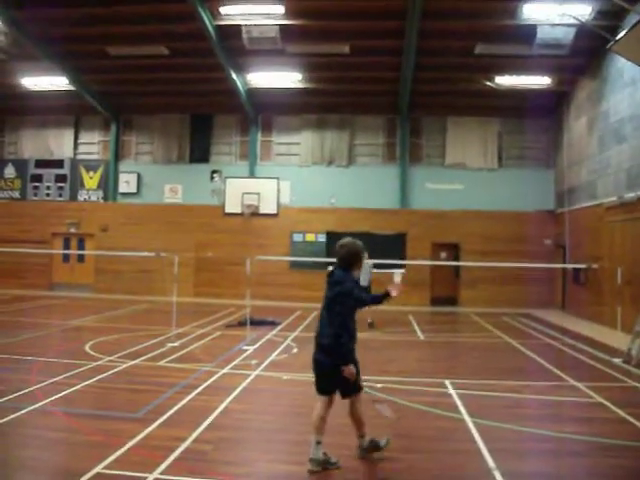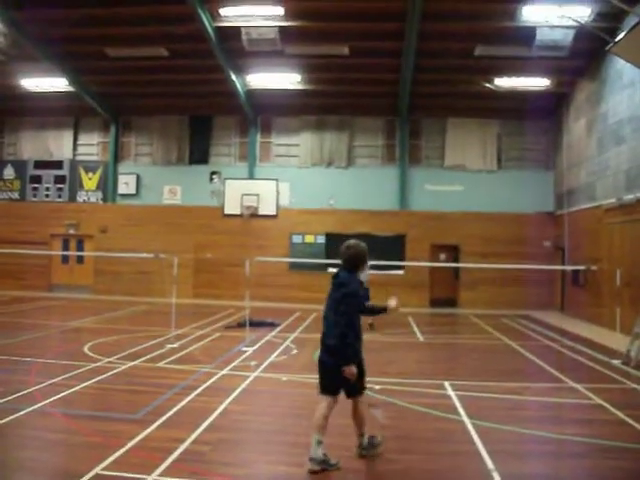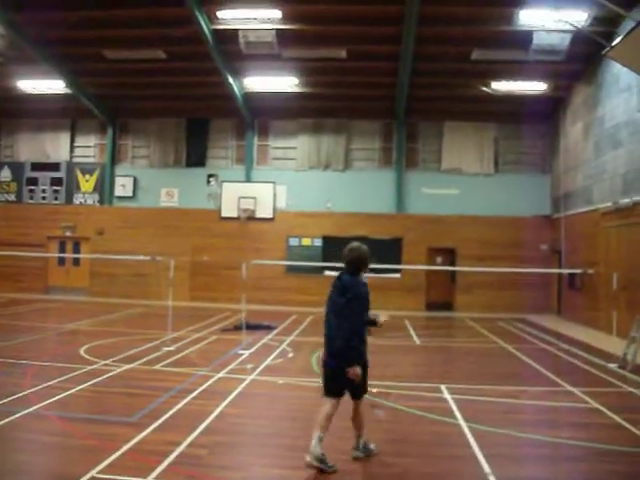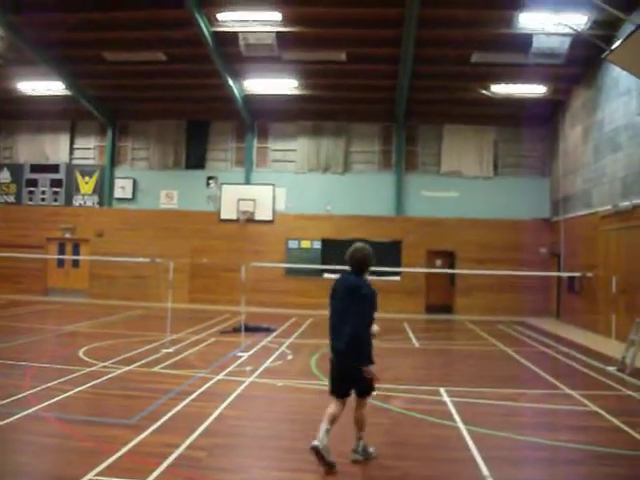
dt=0.1s
person 1, frame 1
left shoulder: (341, 281)
right shoulder: (346, 287)
left elbow: (359, 300)
right elbow: (340, 329)
left wrist: (385, 295)
right wrist: (347, 361)
left hip: (323, 353)
right hip: (337, 355)
left knee: (324, 400)
right knee: (354, 398)
left ankle: (316, 455)
right ankle: (364, 444)
person 1, frame 2
left shoulder: (341, 281)
right shoulder: (353, 287)
right elbow: (345, 325)
left wrist: (383, 308)
right wrist: (349, 361)
left hip: (327, 353)
right hip: (345, 356)
left knee: (327, 400)
right knee: (356, 399)
left ankle: (316, 455)
right ankle: (363, 442)
person 1, frame 3
left shoulder: (340, 284)
right shoulder: (359, 290)
right elbow: (353, 327)
left wrist: (373, 320)
right wrist: (354, 363)
left hip: (332, 355)
right hip: (351, 357)
left knee: (331, 402)
right knee: (357, 401)
left ankle: (315, 450)
right ankle: (360, 446)
person 1, frame 4
left shoulder: (339, 285)
right shoulder: (366, 291)
right elbow: (363, 328)
right wrist: (369, 362)
left hip: (338, 354)
right hip: (357, 356)
left knee: (338, 401)
right knee: (361, 401)
left ankle: (320, 440)
right ankle: (359, 448)
